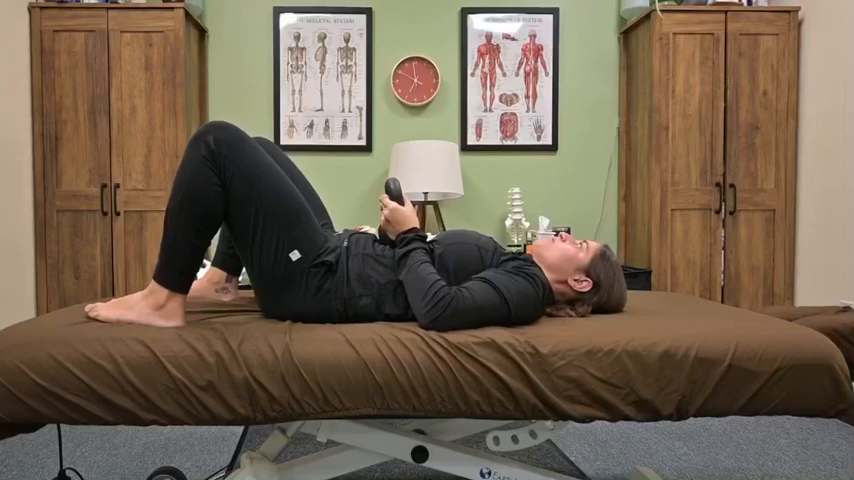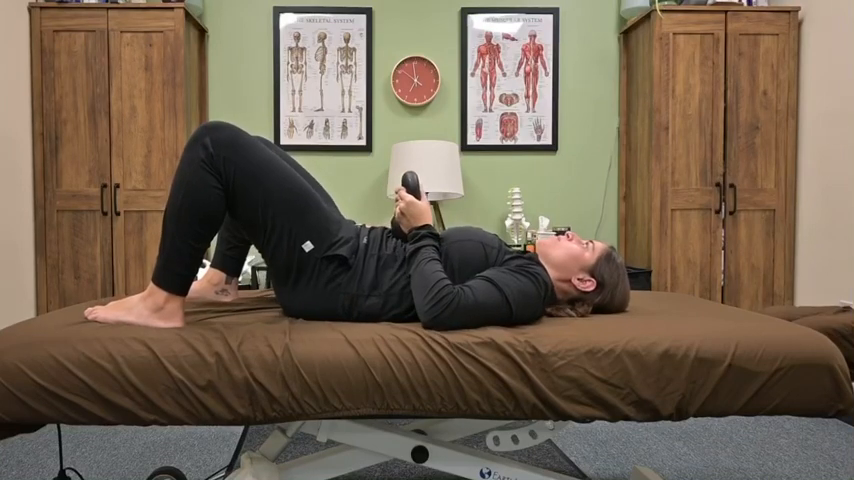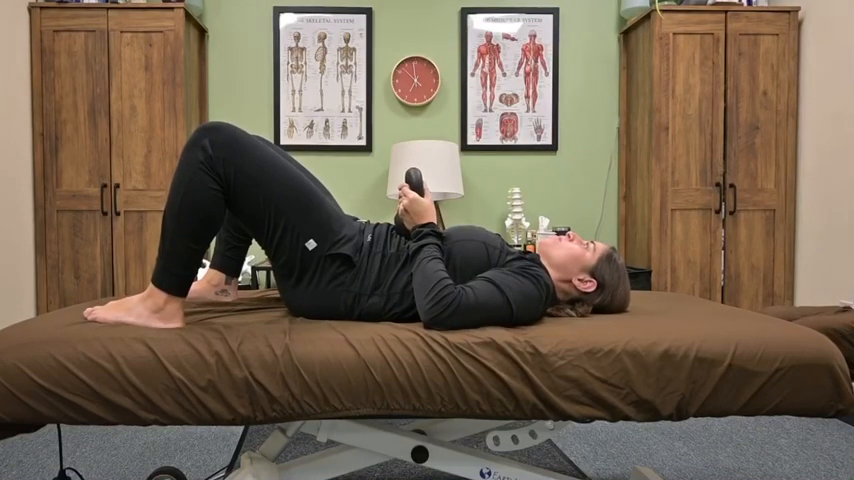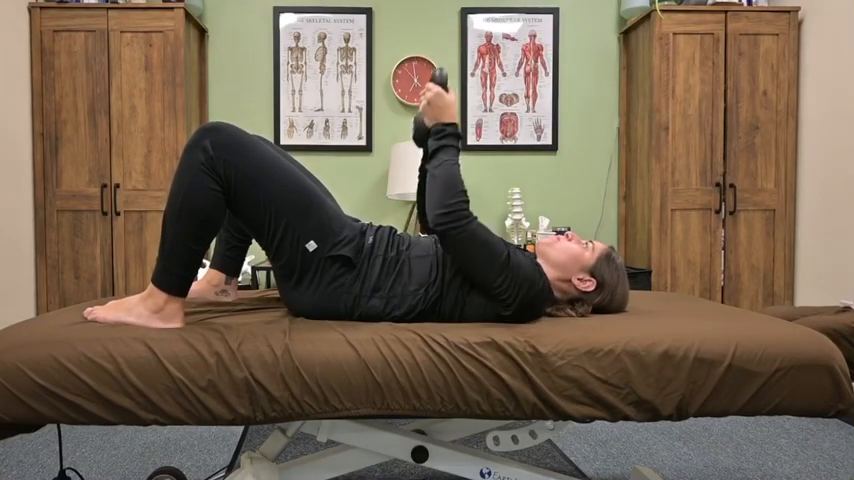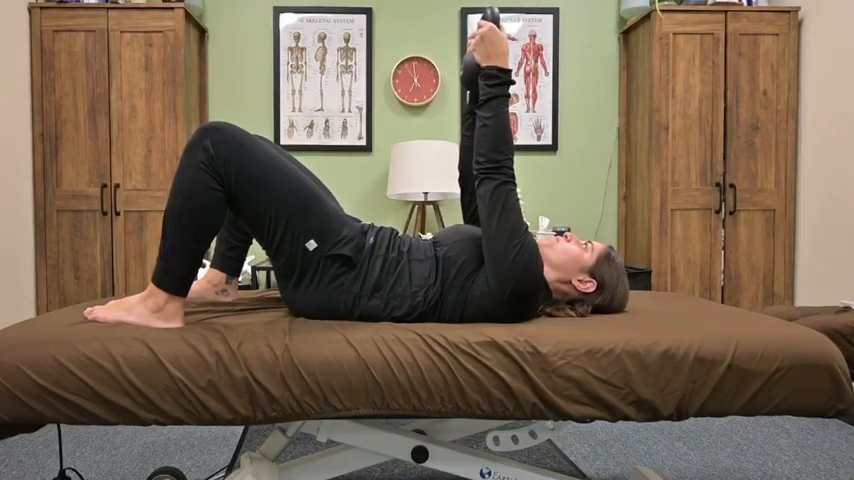
dt=1s
person 1, frame 1
left shoulder: (523, 290)
right shoulder: (516, 268)
left elbow: (437, 308)
left wrist: (408, 236)
right wrist: (406, 235)
left hip: (314, 278)
right hip: (336, 255)
left knee: (218, 142)
right knee: (256, 150)
left ankle: (163, 300)
right ankle: (220, 278)
person 1, frame 2
left shoulder: (527, 290)
right shoulder: (520, 267)
left elbow: (439, 307)
left wrist: (420, 232)
right wrist: (417, 229)
left hip: (330, 273)
right hip: (348, 249)
left knee: (215, 143)
right knee: (245, 150)
left ankle: (161, 302)
right ankle: (220, 279)
person 1, frame 3
left shoulder: (528, 291)
right shoulder: (521, 267)
left elbow: (440, 307)
left wrist: (424, 230)
right wrist: (423, 224)
left hip: (334, 271)
right hip: (355, 246)
left knee: (214, 144)
right knee: (240, 150)
left ankle: (161, 303)
right ankle: (220, 279)
person 1, frame 4
left shoulder: (522, 288)
right shoulder: (516, 270)
left elbow: (450, 219)
right elbow: (437, 219)
left wrist: (446, 131)
right wrist: (434, 138)
left hip: (336, 272)
right hip: (352, 251)
left knee: (215, 144)
right knee: (241, 151)
left ankle: (162, 302)
right ankle: (219, 280)
person 1, frame 5
left shoulder: (520, 281)
right shoulder: (510, 267)
left elbow: (496, 176)
right elbow: (475, 181)
left wrist: (497, 74)
right wrist: (478, 87)
left hip: (334, 271)
right hip: (352, 252)
left knee: (215, 144)
right knee: (241, 153)
left ankle: (162, 302)
right ankle: (220, 280)
